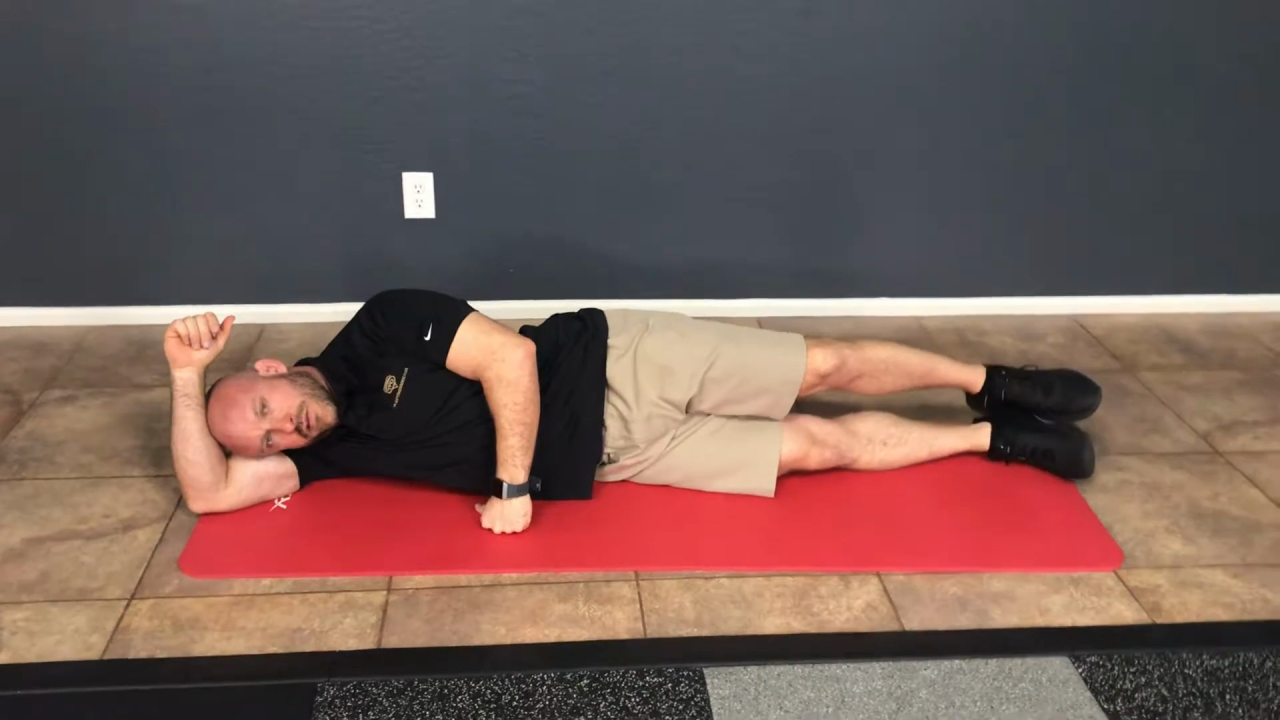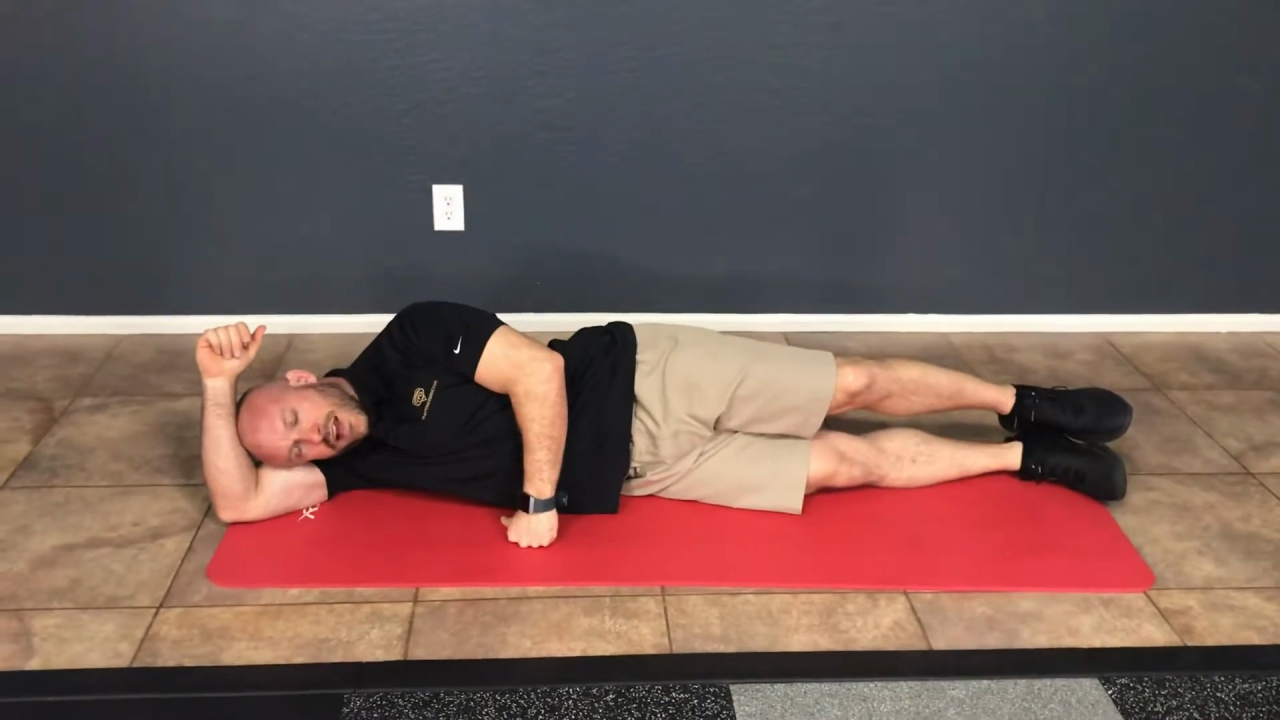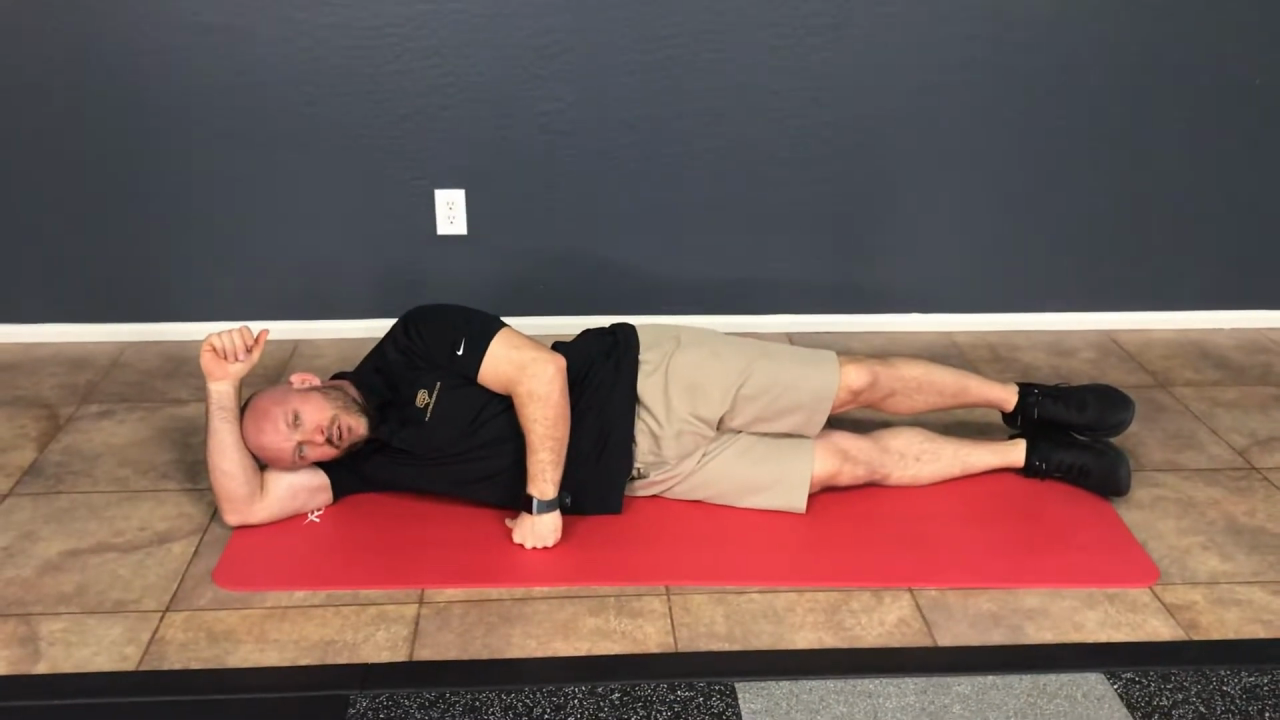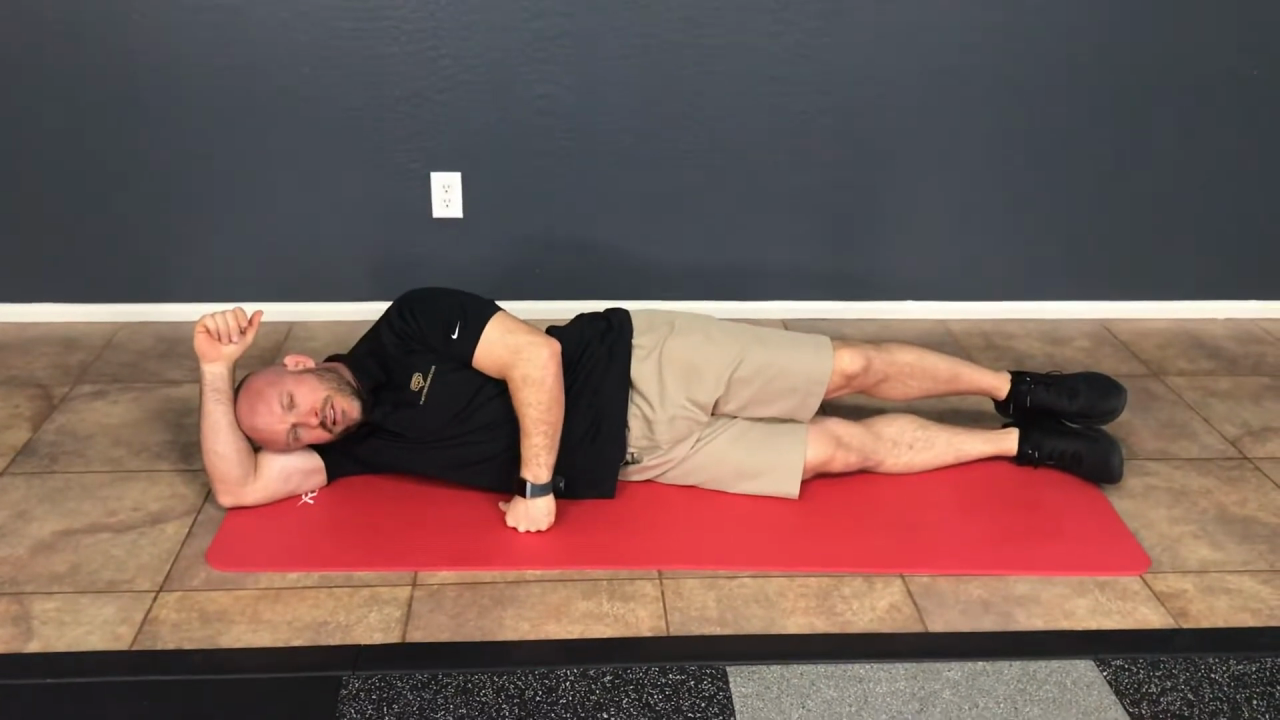
dt=1s
person 1, frame 1
left shoulder: (383, 326)
right shoulder: (331, 447)
left elbow: (509, 356)
right elbow: (208, 491)
left wrist: (512, 486)
right wrist: (186, 378)
left hip: (616, 362)
right hip: (606, 455)
left knee: (827, 365)
right knee: (817, 446)
left ankle: (991, 386)
right ankle: (995, 437)
person 1, frame 2
left shoulder: (412, 338)
right shoulder: (358, 460)
left elbow: (538, 370)
right elbow: (238, 502)
left wrist: (538, 500)
right wrist: (217, 388)
left hip: (644, 376)
right hip: (634, 470)
left knee: (854, 386)
right knee: (844, 463)
left ankle: (1023, 406)
right ankle: (1027, 458)
person 1, frame 3
left shoulder: (417, 341)
right shoulder: (363, 462)
left elbow: (541, 371)
right elbow: (244, 504)
left wrist: (542, 501)
right wrist: (221, 391)
left hip: (647, 378)
right hip: (639, 469)
left knee: (858, 383)
right knee: (849, 461)
left ankle: (1027, 404)
right ankle: (1030, 457)
person 1, frame 4
left shoulder: (411, 324)
right shoulder: (357, 444)
left elbow: (535, 355)
right elbow: (237, 486)
left wrist: (534, 485)
right wrist: (214, 372)
left hip: (639, 363)
right hip: (629, 456)
left knee: (853, 368)
right knee: (841, 449)
left ankle: (1019, 391)
right ankle: (1023, 444)
